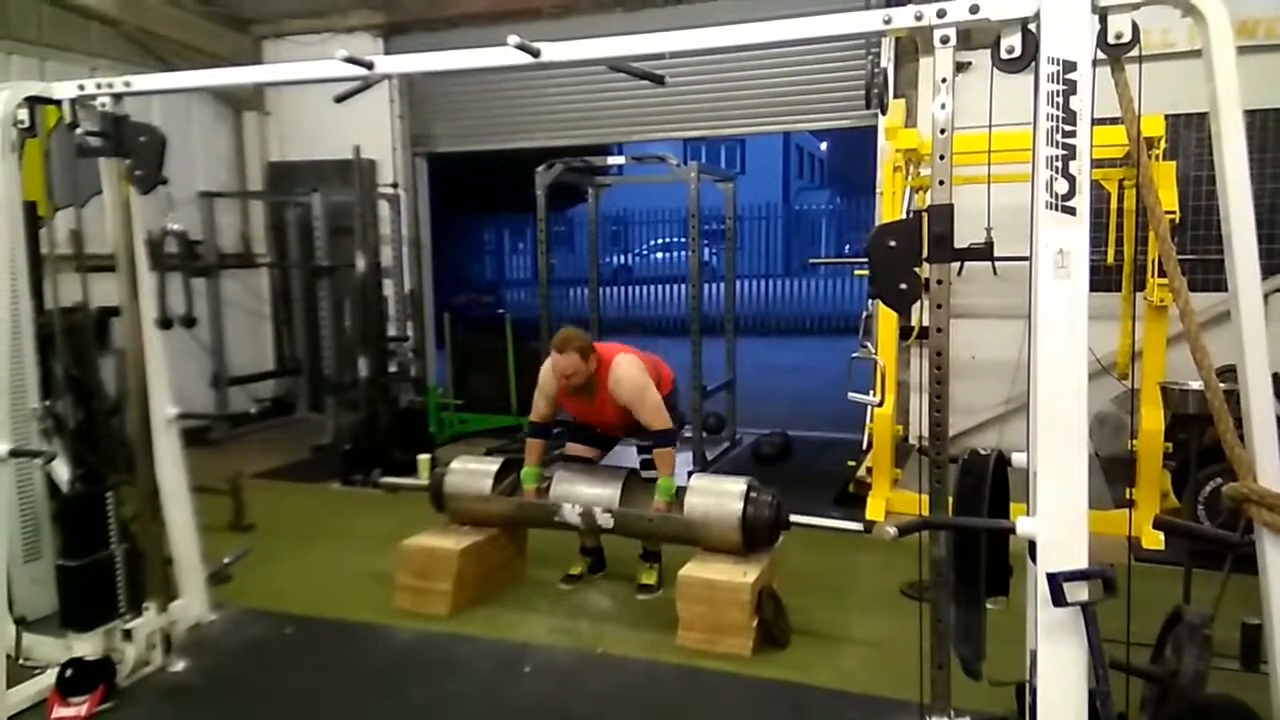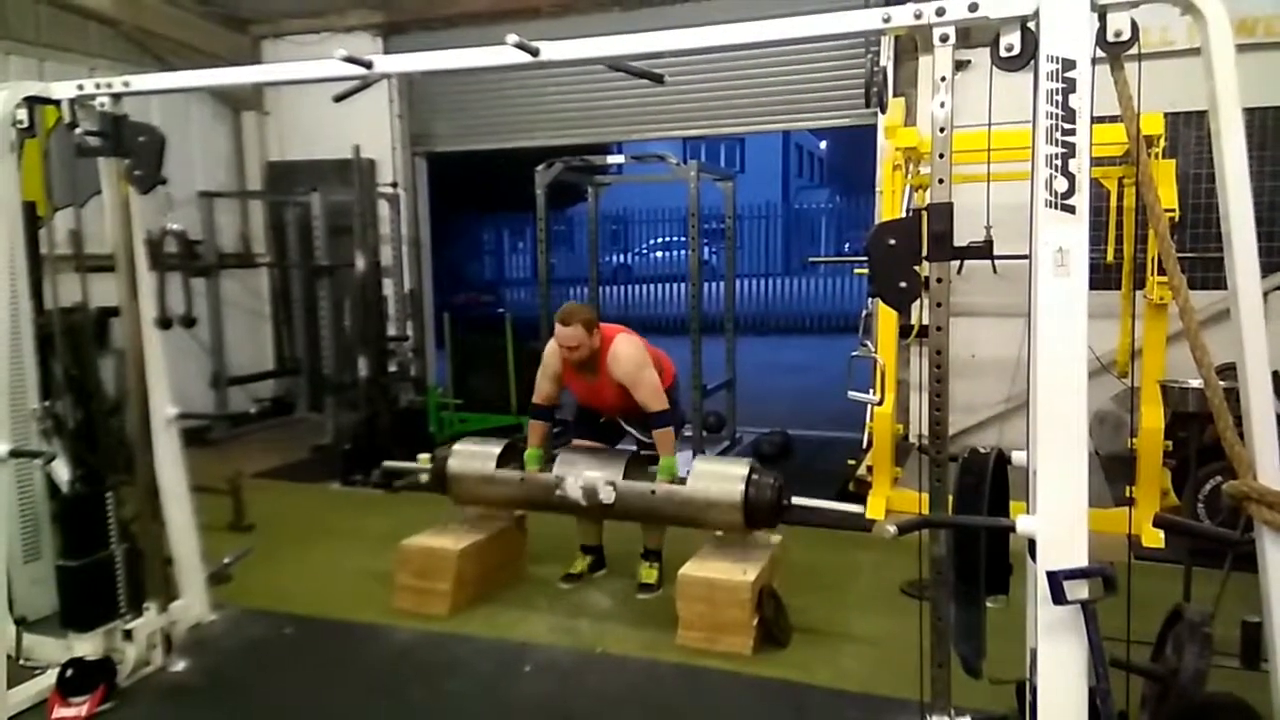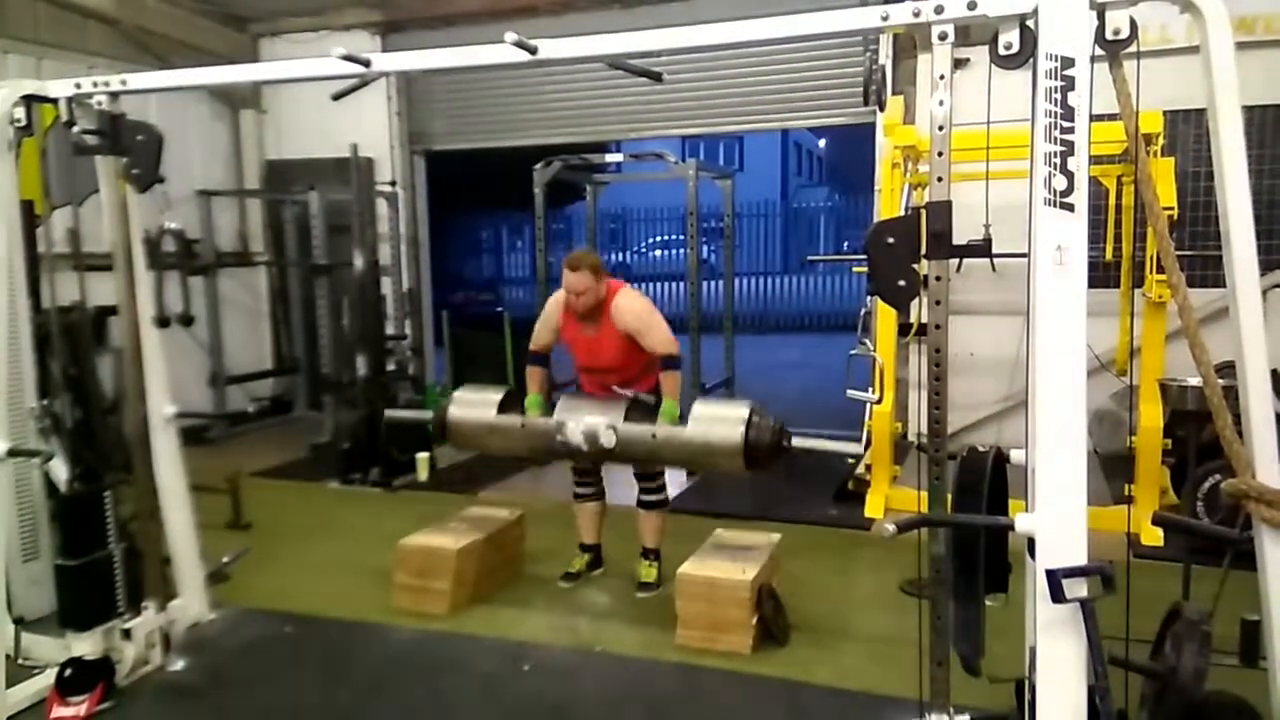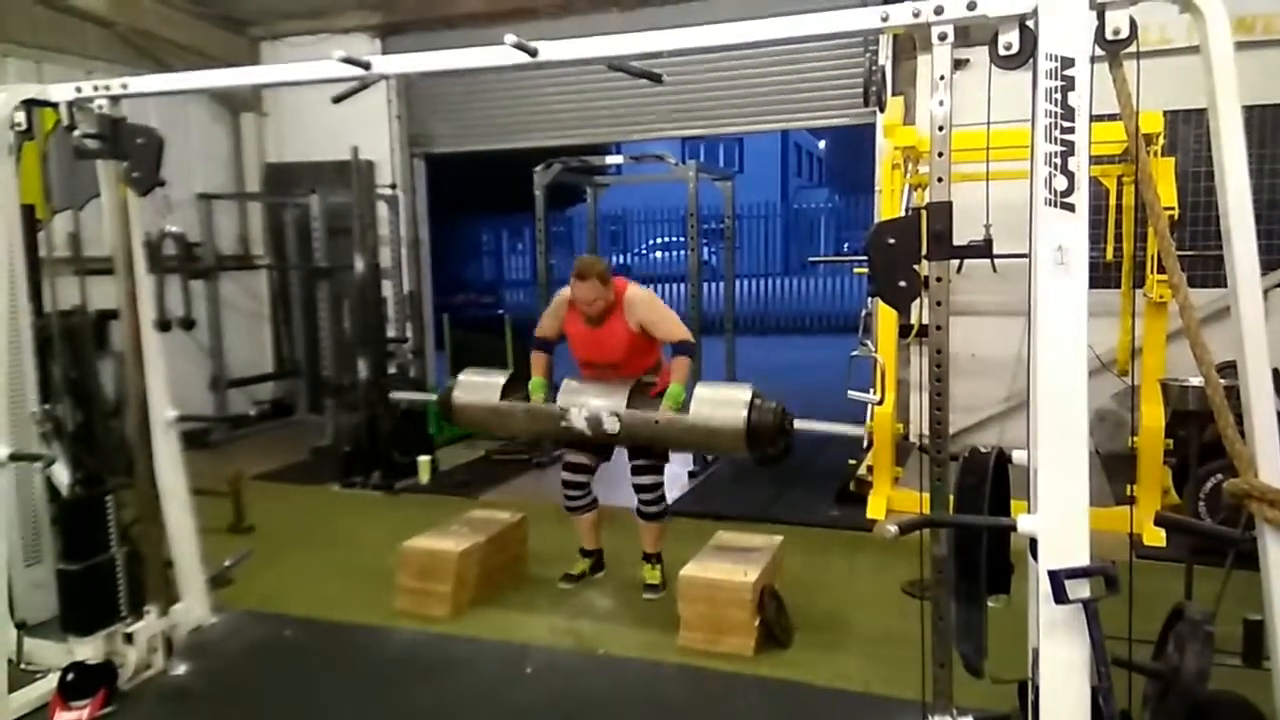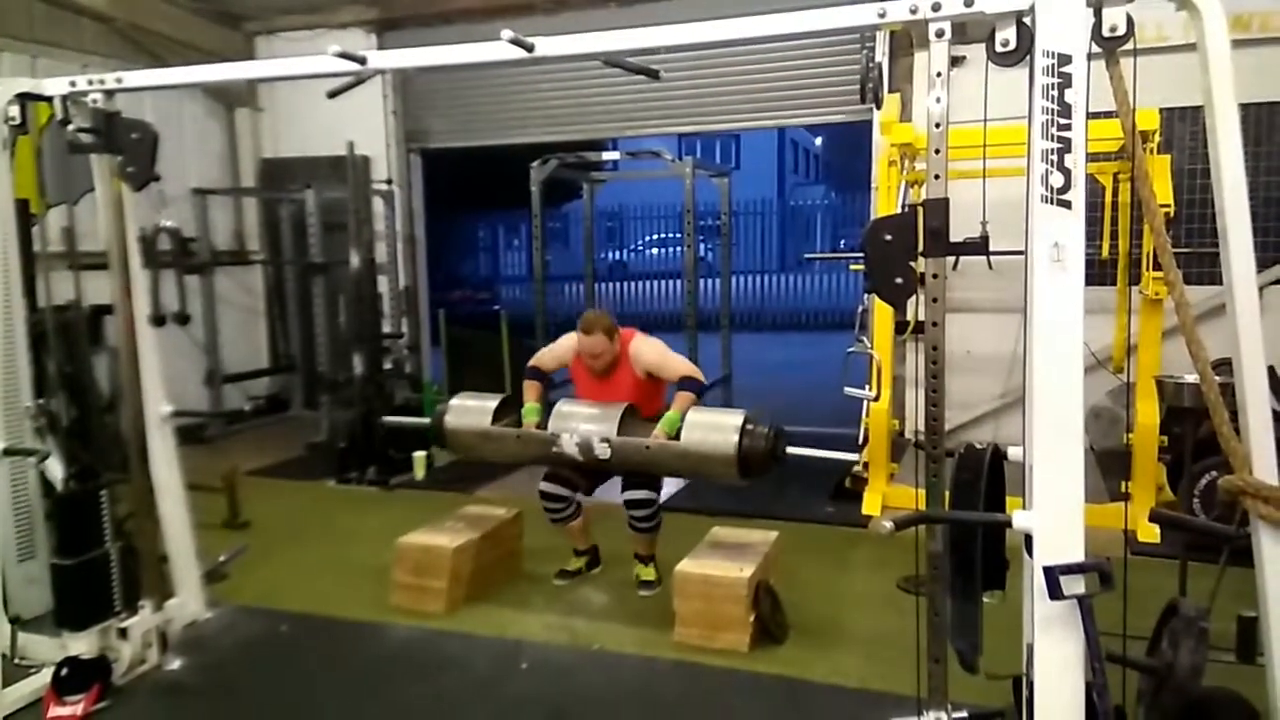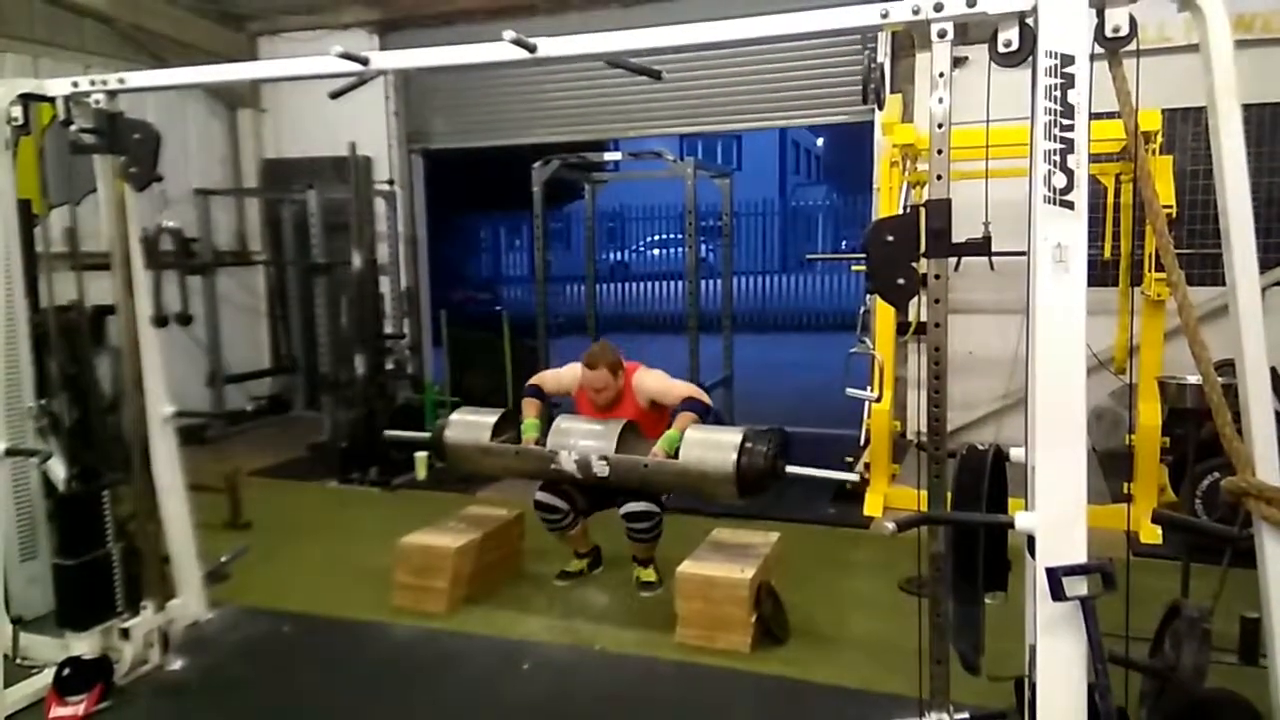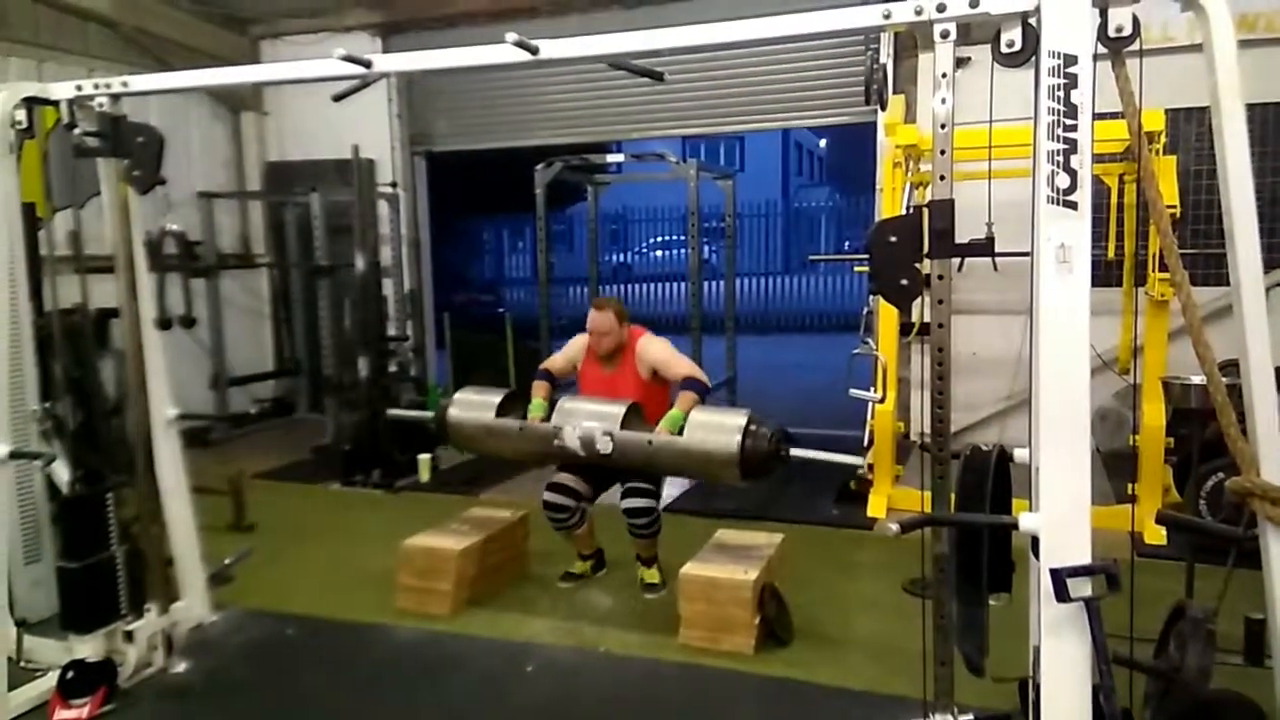
dt=0.3s
person 1, frame 1
left shoulder: (624, 373)
right shoulder: (550, 373)
left elbow: (663, 430)
right elbow: (539, 421)
left wrist: (665, 490)
right wrist: (530, 478)
left hip: (655, 400)
left knee: (652, 479)
left ankle: (651, 562)
right ankle: (591, 555)
person 1, frame 2
left shoulder: (624, 353)
right shoulder: (554, 353)
left elbow: (660, 412)
right elbow: (541, 405)
left wrist: (667, 471)
right wrist: (533, 460)
left hip: (650, 402)
right hip: (597, 405)
left knee: (651, 479)
left ankle: (651, 561)
right ankle: (591, 555)
person 1, frame 3
left shoulder: (627, 305)
right shoulder: (557, 305)
left elbow: (669, 355)
right elbow: (538, 352)
left wrist: (669, 414)
right wrist: (534, 405)
left hip: (644, 392)
right hip: (594, 393)
left knee: (648, 472)
right knee: (584, 470)
left ankle: (650, 559)
right ankle: (589, 554)
person 1, frame 4
left shoulder: (636, 301)
right shoulder: (564, 301)
left elbow: (683, 342)
right elbow: (542, 338)
left wrist: (673, 398)
right wrist: (538, 386)
left knee: (647, 483)
right knee: (572, 476)
left ankle: (652, 563)
right ankle: (590, 558)
person 1, frame 5
left shoulder: (641, 350)
right shoulder: (569, 346)
left elbow: (694, 379)
right elbow: (535, 367)
left wrist: (669, 423)
right wrist: (531, 410)
left knee: (639, 498)
right knee: (552, 489)
left ankle: (645, 561)
right ankle: (585, 554)
person 1, frame 6
left shoulder: (644, 382)
right shoulder: (575, 376)
left elbow: (700, 401)
right elbow: (535, 385)
left wrist: (669, 441)
right wrist: (530, 425)
left knee: (638, 511)
right knee: (546, 500)
left ankle: (644, 563)
right ankle: (587, 555)
person 1, frame 7
left shoulder: (648, 348)
right shoulder: (580, 347)
left elbow: (697, 380)
right elbow: (547, 371)
left wrist: (672, 422)
right wrist: (538, 406)
left knee: (638, 505)
right knee: (555, 499)
left ankle: (648, 563)
right ankle: (590, 557)
